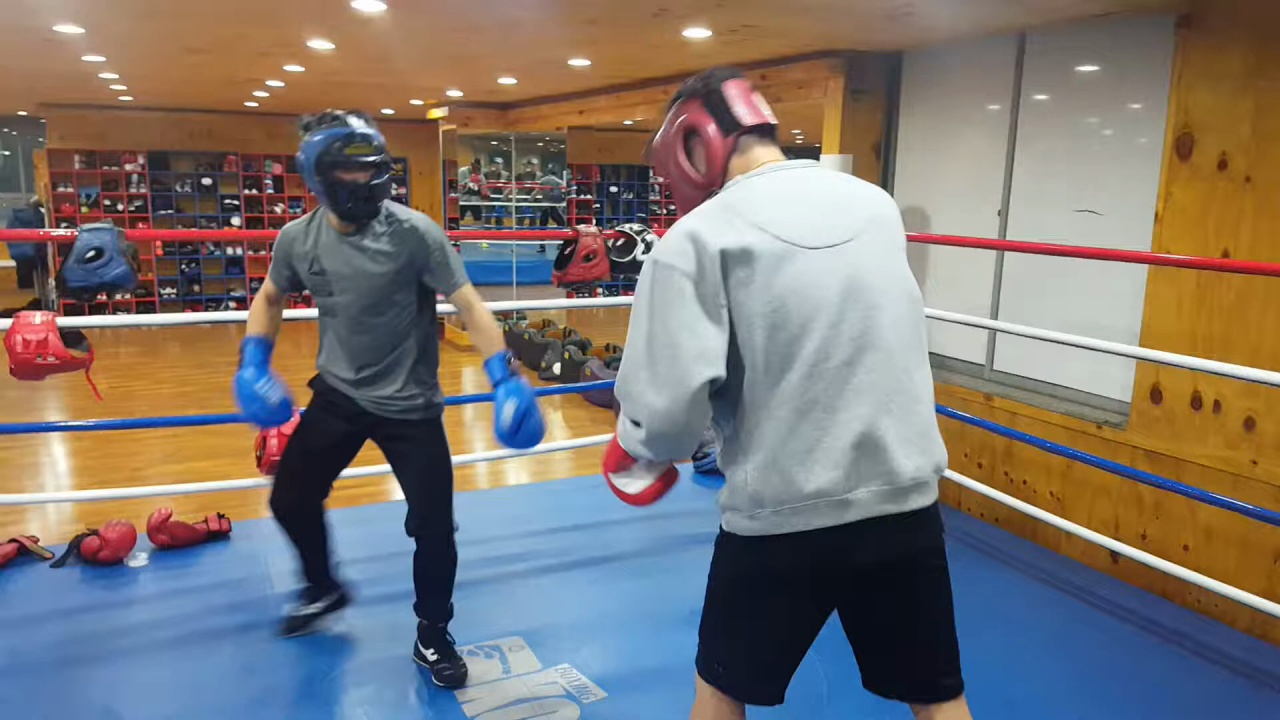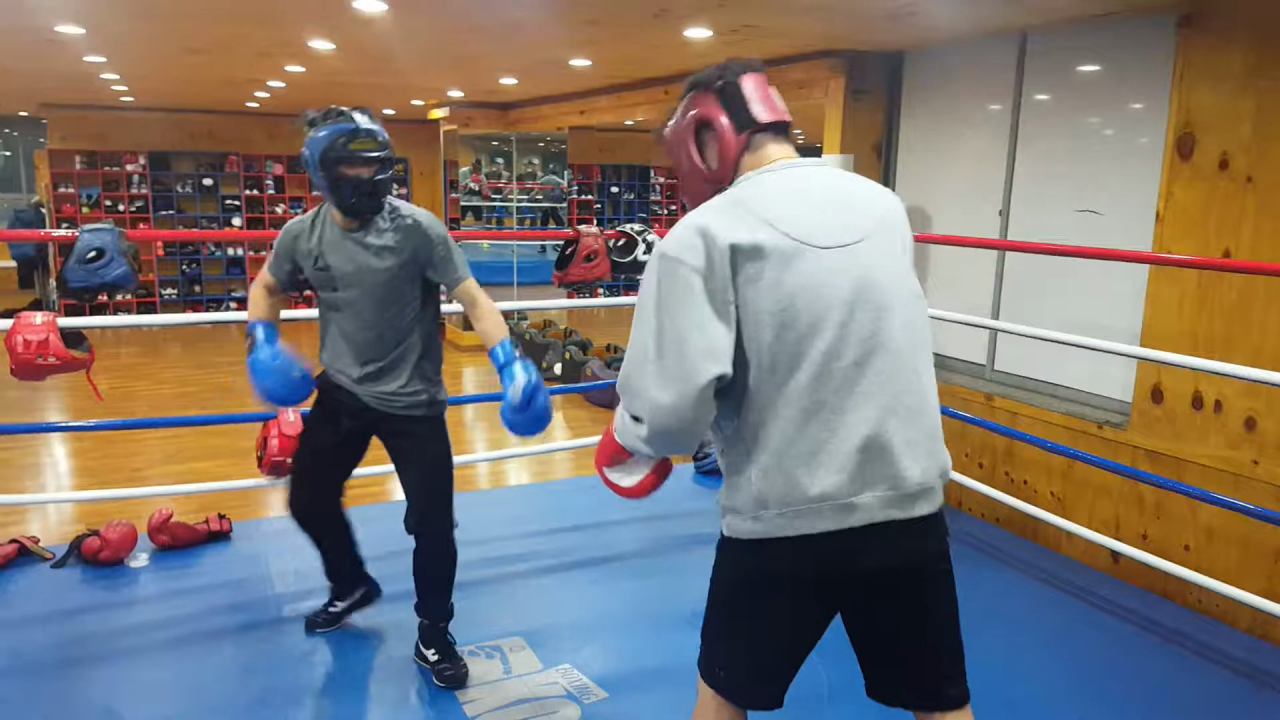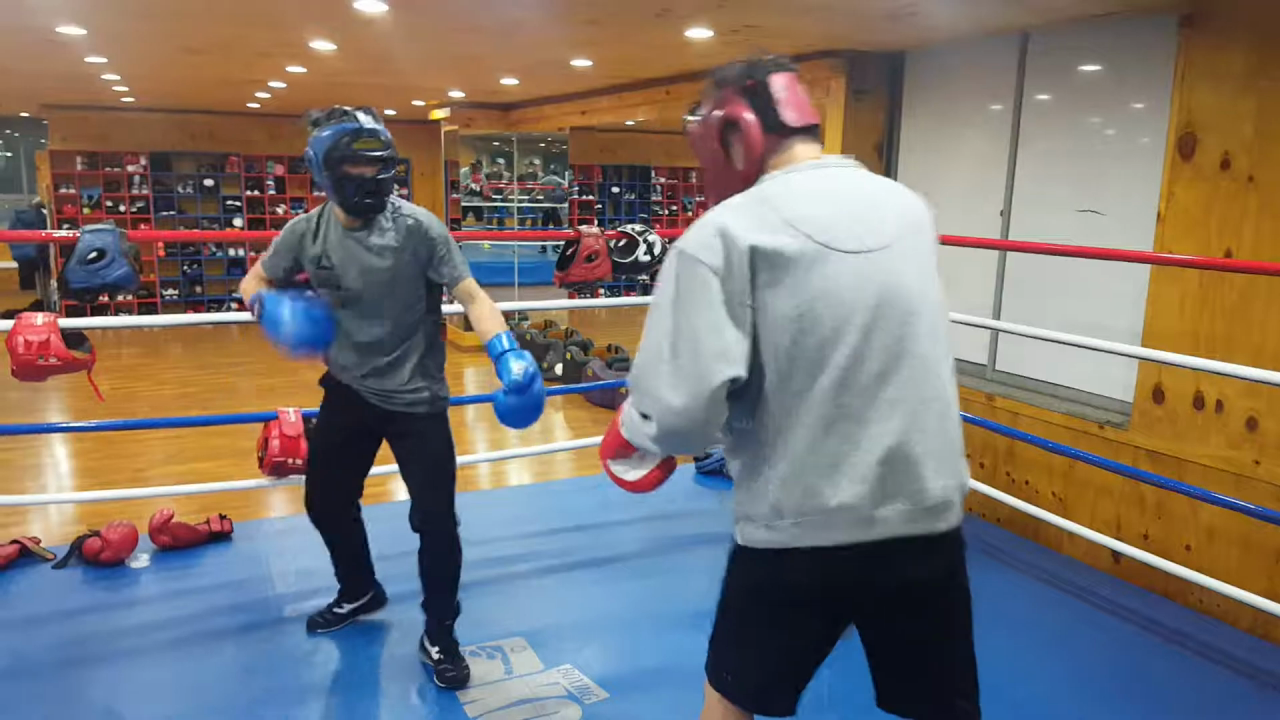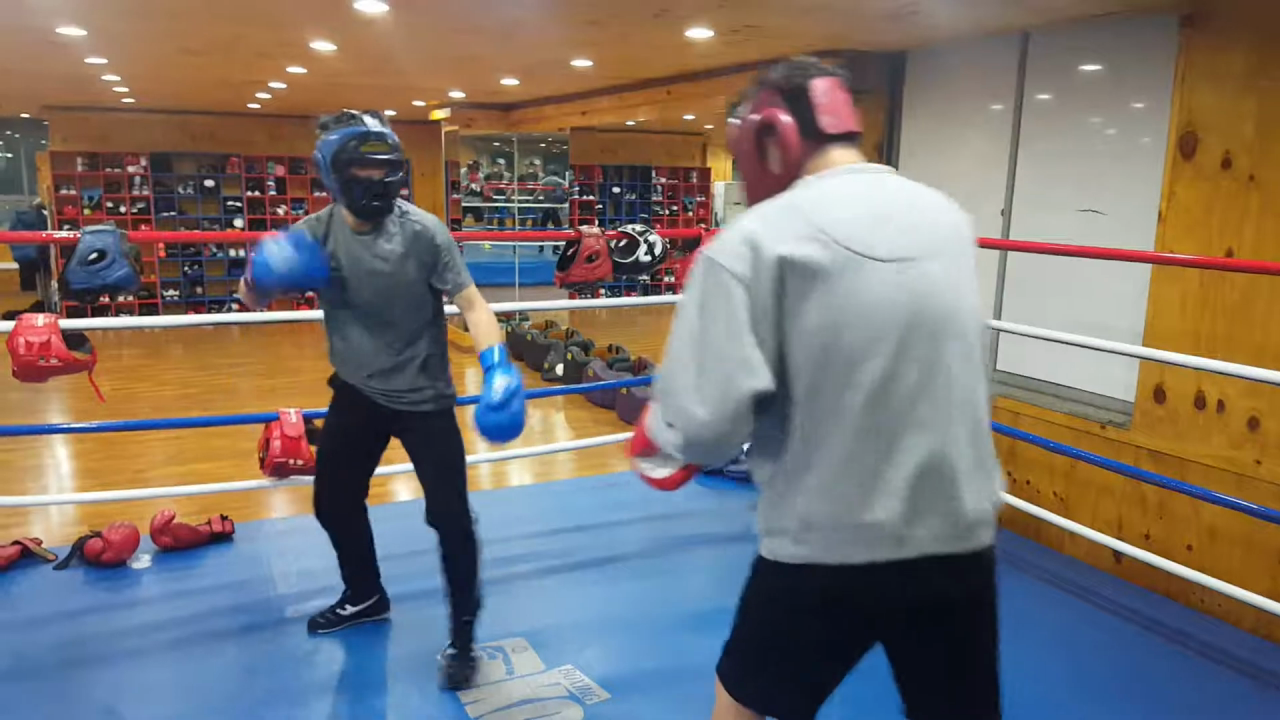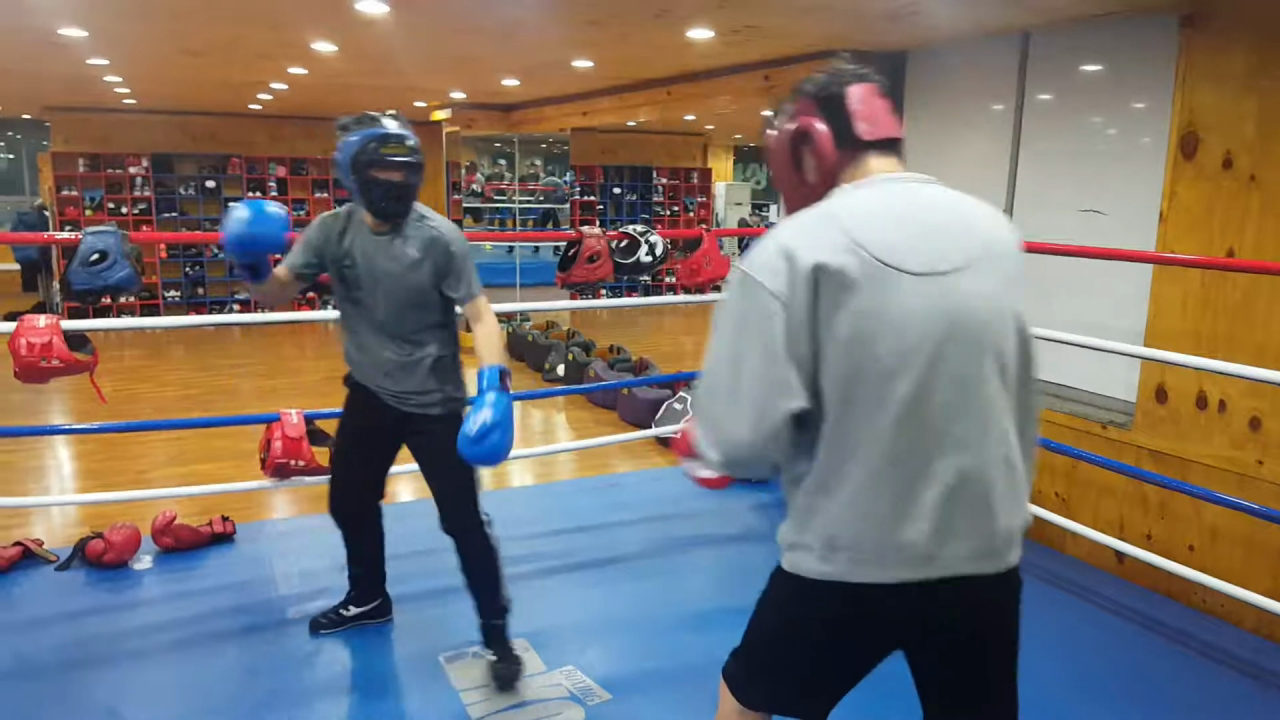
dt=0.1s
person 1, frame 1
left shoulder: (699, 237)
right shoulder: (873, 203)
left elbow: (667, 410)
left wrist: (632, 442)
left hip: (780, 520)
right hip: (905, 504)
person 1, frame 2
left shoulder: (707, 233)
right shoulder: (882, 204)
left elbow: (673, 405)
left wrist: (628, 436)
left hip: (782, 522)
right hip: (909, 509)
person 1, frame 3
left shoulder: (727, 233)
right shoulder: (908, 209)
left elbow: (685, 411)
left wrist: (636, 428)
left hip: (796, 534)
right hip: (928, 521)
person 1, frame 4
left shoulder: (758, 241)
right shoulder: (948, 219)
left elbow: (710, 420)
left wrist: (662, 428)
left hip: (823, 548)
right hip: (959, 536)
person 1, frame 5
left shoulder: (791, 252)
right shoulder: (993, 234)
left elbow: (747, 443)
left wrist: (704, 439)
left hip: (844, 564)
right hip: (984, 559)
person 2, frame 1
left shoulder: (414, 233)
right shoulder: (298, 238)
left elbow: (469, 304)
right elbow: (269, 298)
left wrist: (505, 378)
right wrist: (253, 361)
left hip: (409, 406)
right hip: (337, 396)
left knee: (432, 527)
right knee: (290, 500)
left ankle: (432, 637)
right ankle: (323, 589)
person 2, frame 2
left shoulder: (417, 228)
right shoulder: (302, 234)
left elbow: (471, 297)
right elbow: (266, 287)
left wrist: (510, 362)
right wrist: (264, 342)
left hip: (413, 402)
right hip: (341, 393)
left knee: (433, 525)
right knee: (309, 500)
left ankle: (433, 636)
right ankle: (352, 586)
person 2, frame 3
left shoulder: (418, 228)
right shoulder: (307, 231)
left elbow: (471, 295)
right elbow: (254, 283)
left wrist: (508, 354)
right wrist: (272, 305)
left hip: (416, 399)
right hip: (349, 392)
left knee: (435, 520)
right knee: (326, 501)
left ankle: (438, 635)
right ankle: (361, 592)
person 2, frame 4
left shoulder: (423, 232)
right shoulder: (313, 233)
left elbow: (470, 302)
right elbow: (251, 292)
left wrist: (497, 368)
right wrist: (269, 272)
left hip: (424, 399)
right hip: (356, 393)
left knee: (451, 517)
right knee: (334, 503)
left ankle: (460, 634)
right ankle: (365, 595)
person 2, frame 5
left shoulder: (439, 238)
right shoulder: (333, 230)
left elbow: (481, 318)
right elbow: (279, 283)
left wrist: (491, 390)
right wrist: (252, 254)
left hip: (435, 402)
right hip: (369, 395)
left knee: (463, 521)
right knee: (350, 504)
left ankle: (496, 634)
right ankle: (368, 598)
